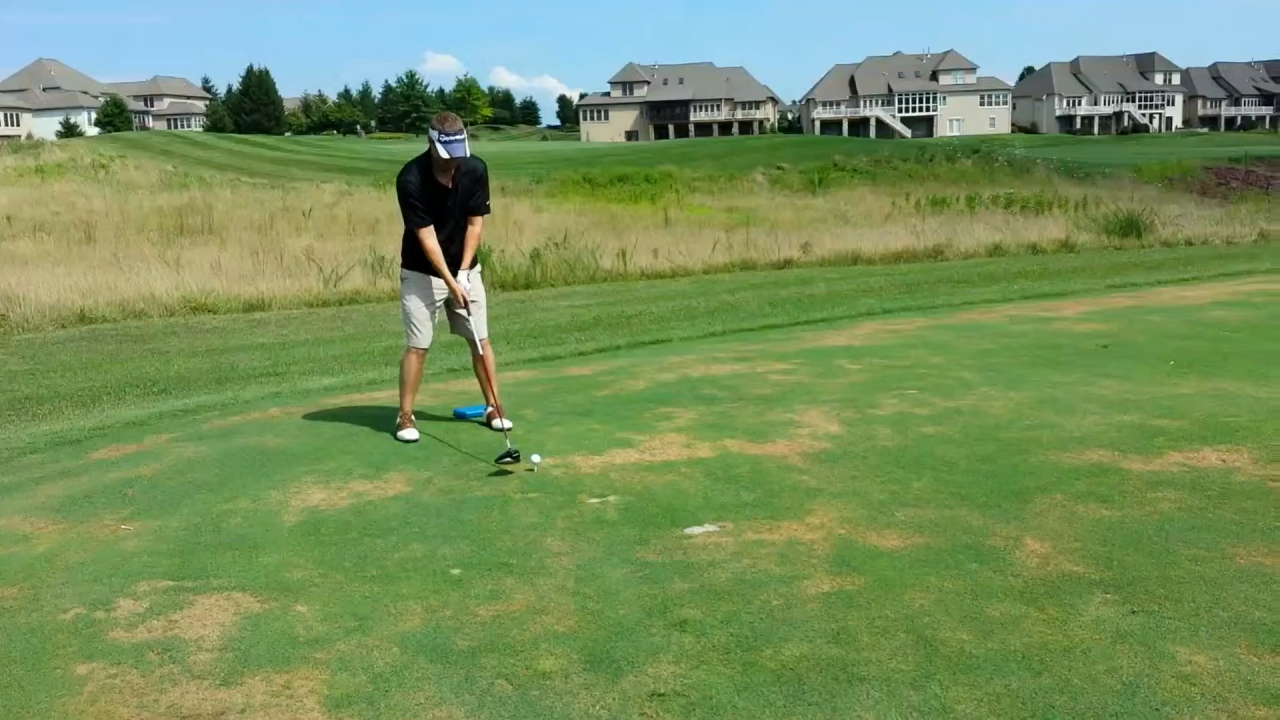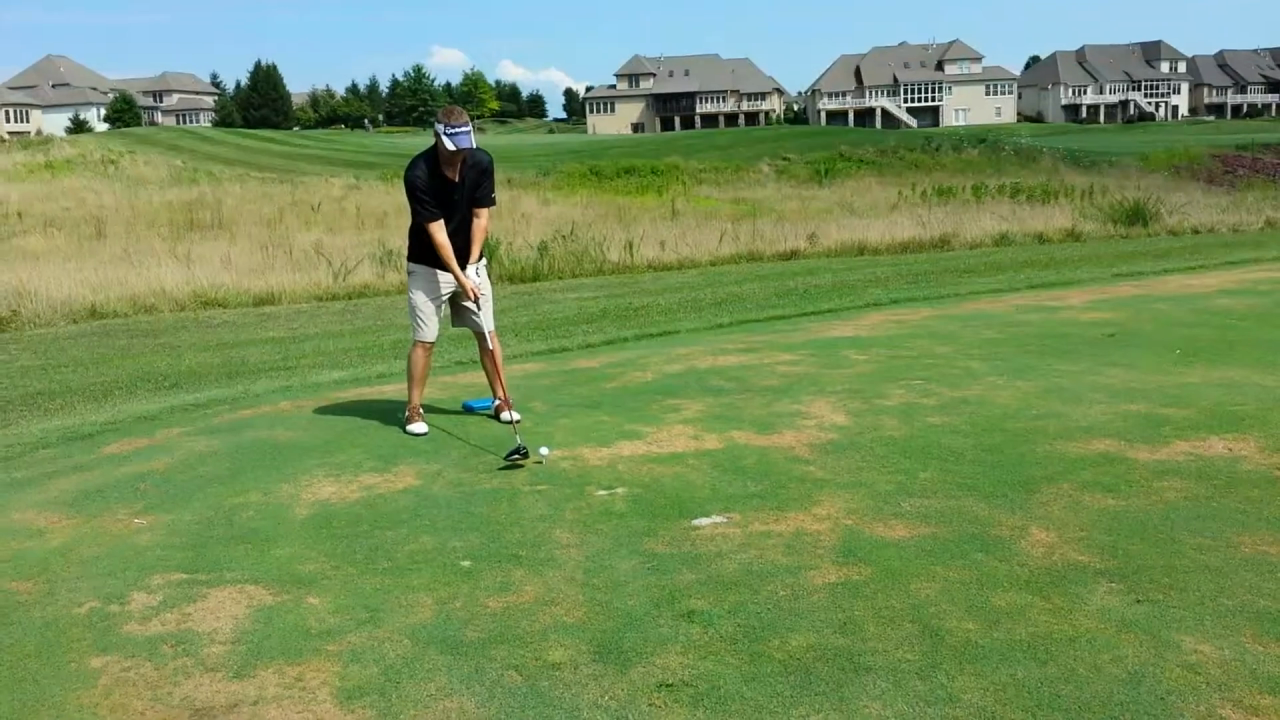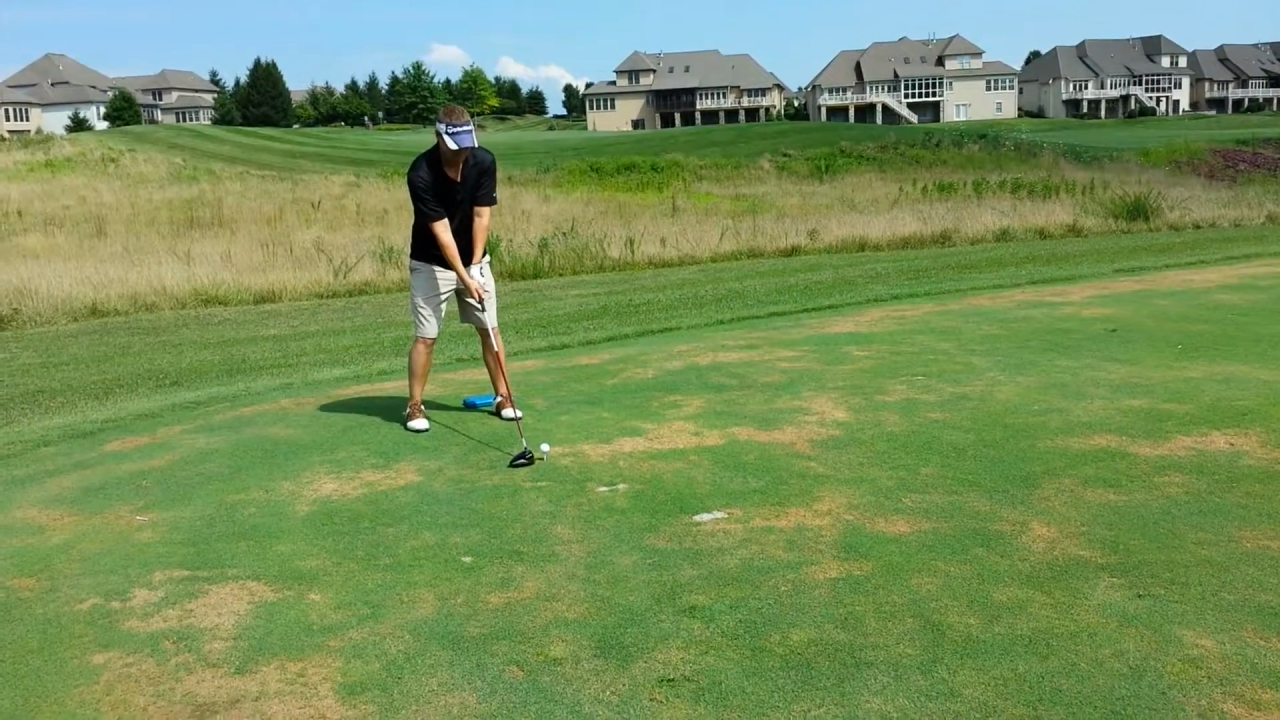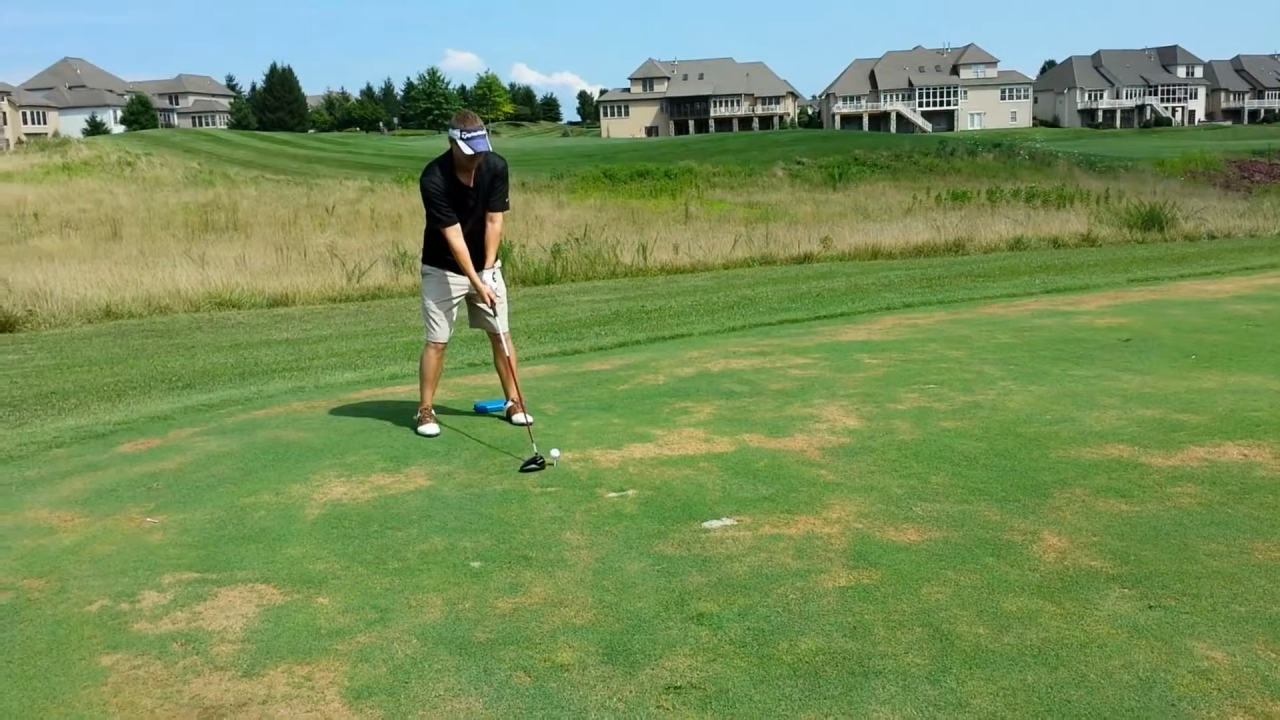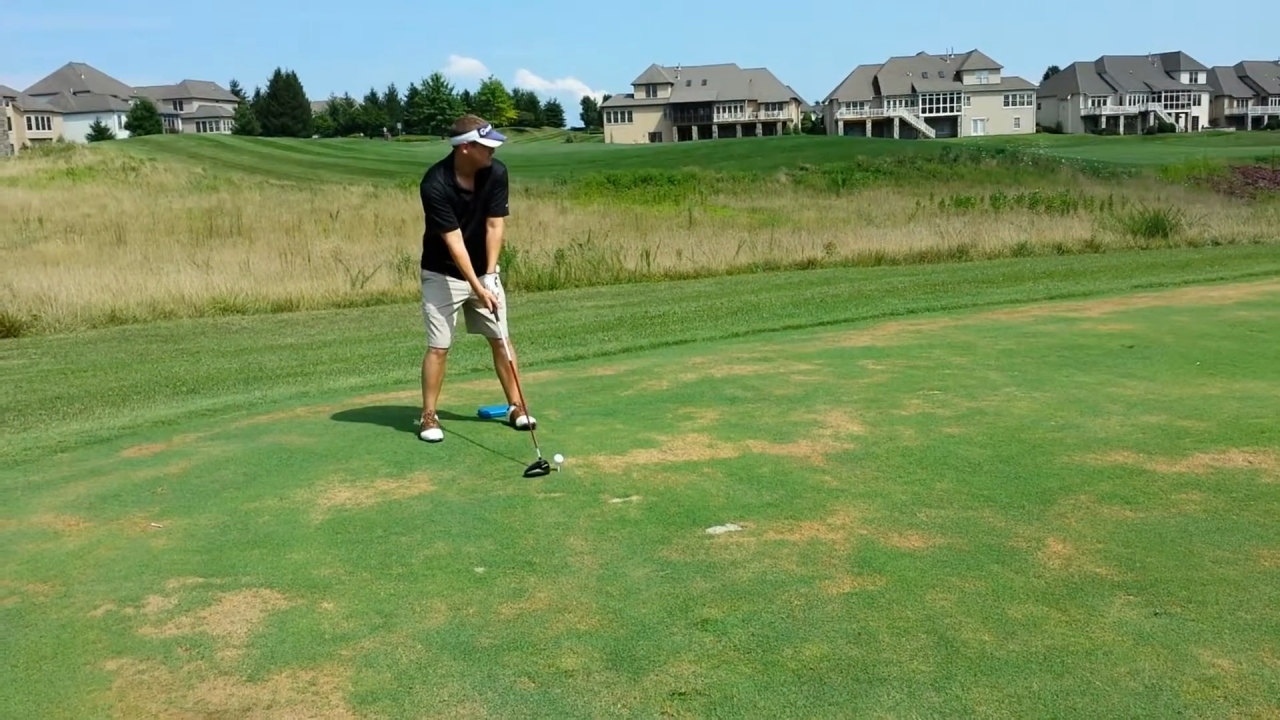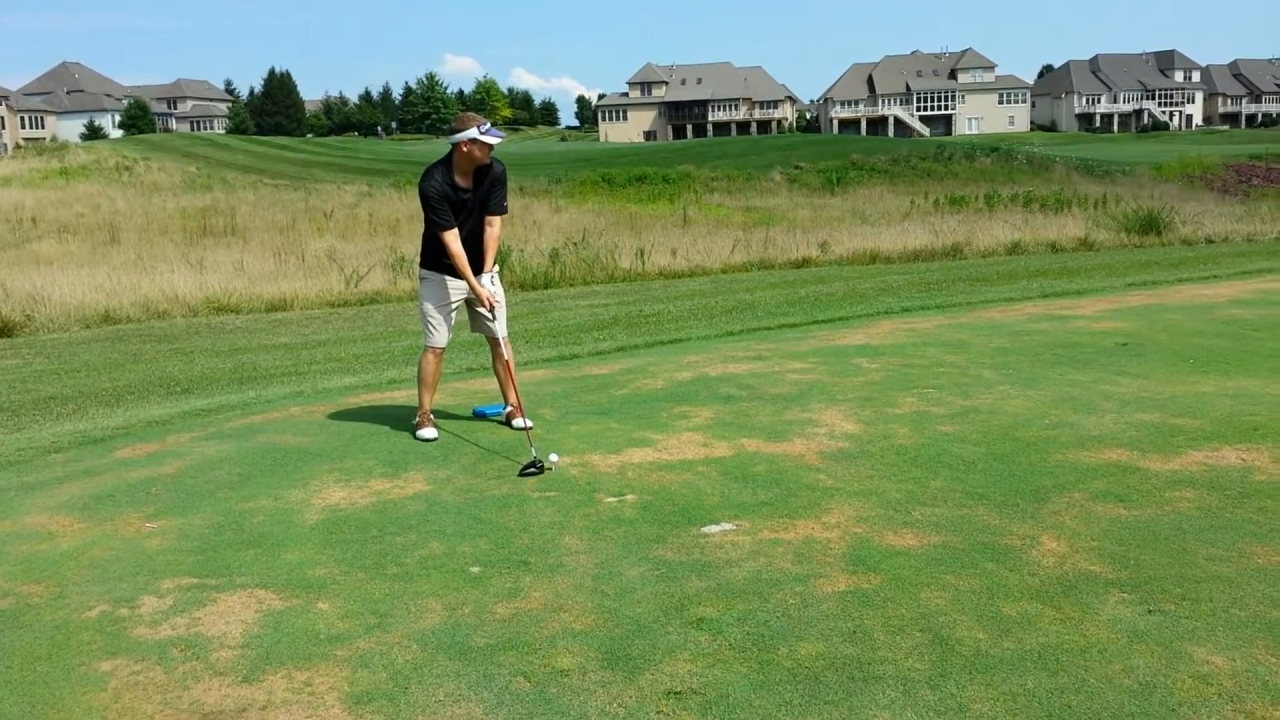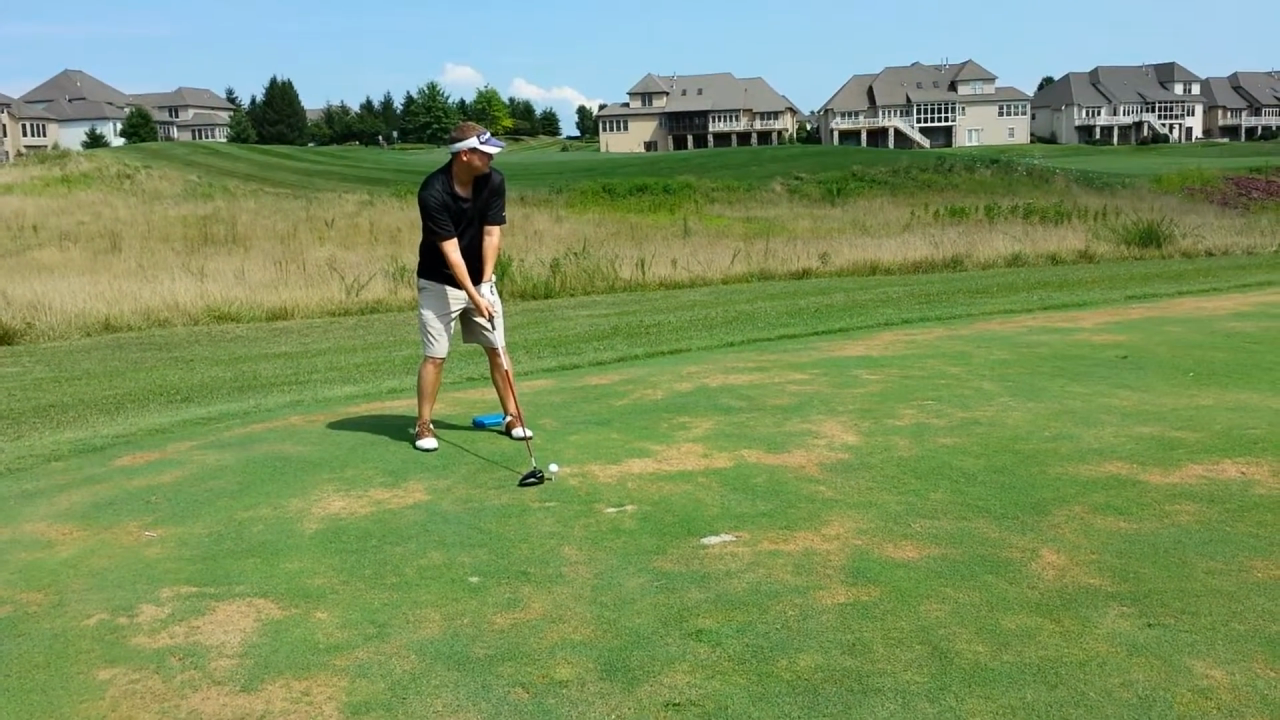
dt=0.4s
person 1, frame 1
left shoulder: (476, 169)
right shoulder: (411, 178)
left elbow: (475, 223)
right elbow: (426, 236)
left wrist: (464, 271)
right wrist: (449, 281)
left hip: (465, 268)
right hip: (422, 272)
left knee: (480, 339)
right knee: (418, 345)
left ankle: (493, 408)
right ankle: (405, 415)
person 1, frame 2
left shoulder: (482, 162)
right shoulder: (418, 173)
left elbow: (481, 216)
right elbow: (436, 231)
left wrist: (472, 267)
right wrist: (458, 277)
left hip: (471, 262)
right hip: (428, 266)
left knee: (487, 332)
right knee: (424, 340)
left ankle: (501, 400)
right ankle: (414, 409)
person 1, frame 3
left shoulder: (484, 161)
right shoulder: (421, 173)
left elbow: (481, 216)
right elbow: (441, 230)
left wrist: (476, 265)
right wrist: (463, 277)
left hip: (474, 260)
right hip: (431, 263)
left knee: (489, 329)
right knee: (426, 336)
left ankle: (503, 397)
right ankle: (414, 405)
person 1, frame 4
left shoulder: (497, 167)
right shoulder: (434, 179)
left elbow: (494, 220)
right elbow: (454, 236)
left wrist: (488, 270)
right wrist: (476, 282)
left hip: (485, 265)
right hip: (443, 268)
left knee: (501, 334)
right knee: (437, 341)
left ankle: (513, 402)
right ankle: (425, 410)
person 1, frame 5
left shoulder: (496, 172)
right shoulder: (435, 184)
left elbow: (494, 225)
right elbow: (453, 241)
left wrist: (490, 274)
right wrist: (476, 287)
left hip: (484, 271)
right hip: (442, 273)
left knee: (500, 339)
right knee: (439, 346)
left ankle: (516, 406)
right ankle: (429, 415)
person 1, frame 6
left shoulder: (495, 171)
right shoulder: (433, 183)
left elbow: (493, 225)
right elbow: (451, 240)
left wrist: (487, 274)
right wrist: (473, 286)
left hip: (483, 270)
right hip: (440, 273)
left knee: (499, 338)
right knee: (435, 345)
left ankle: (512, 407)
right ankle: (424, 415)
person 1, frame 7
left shoulder: (494, 181)
right shoulder: (433, 192)
left elbow: (491, 234)
right elbow: (450, 250)
left wrist: (486, 283)
right wrist: (472, 296)
left hip: (480, 280)
right hip: (439, 283)
left knee: (497, 348)
right knee: (435, 355)
left ankle: (511, 417)
right ankle: (424, 424)
